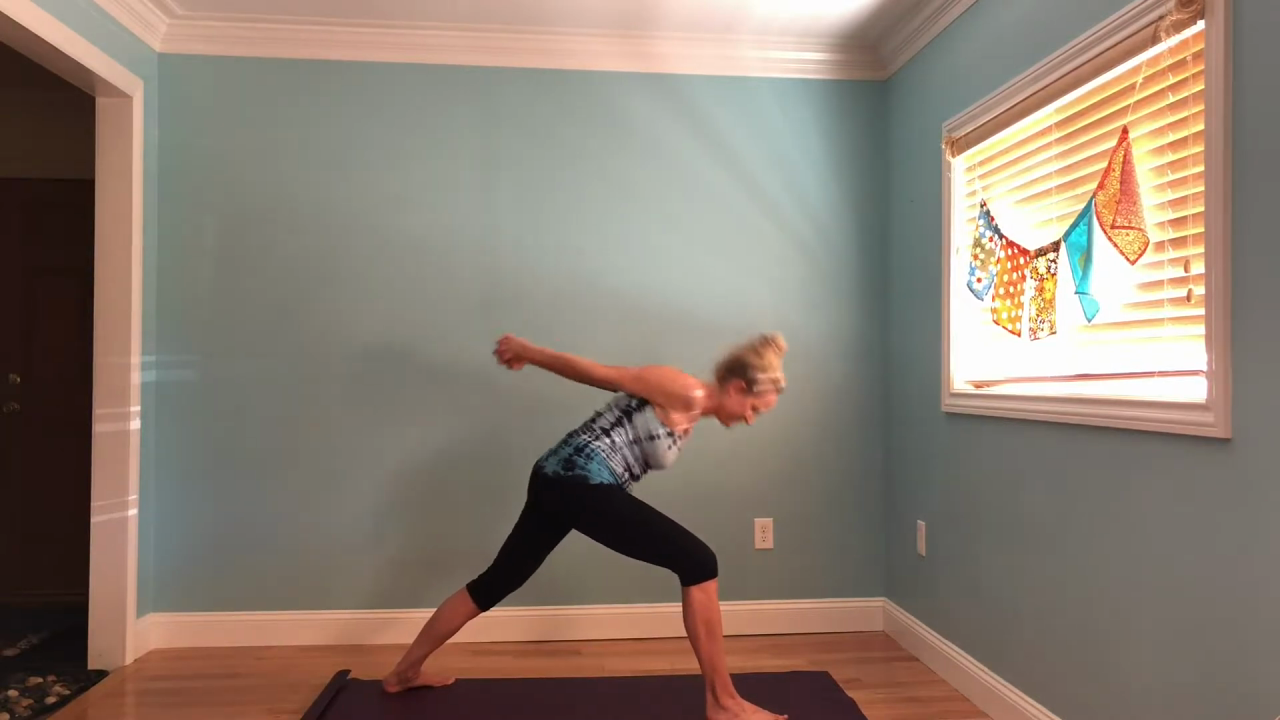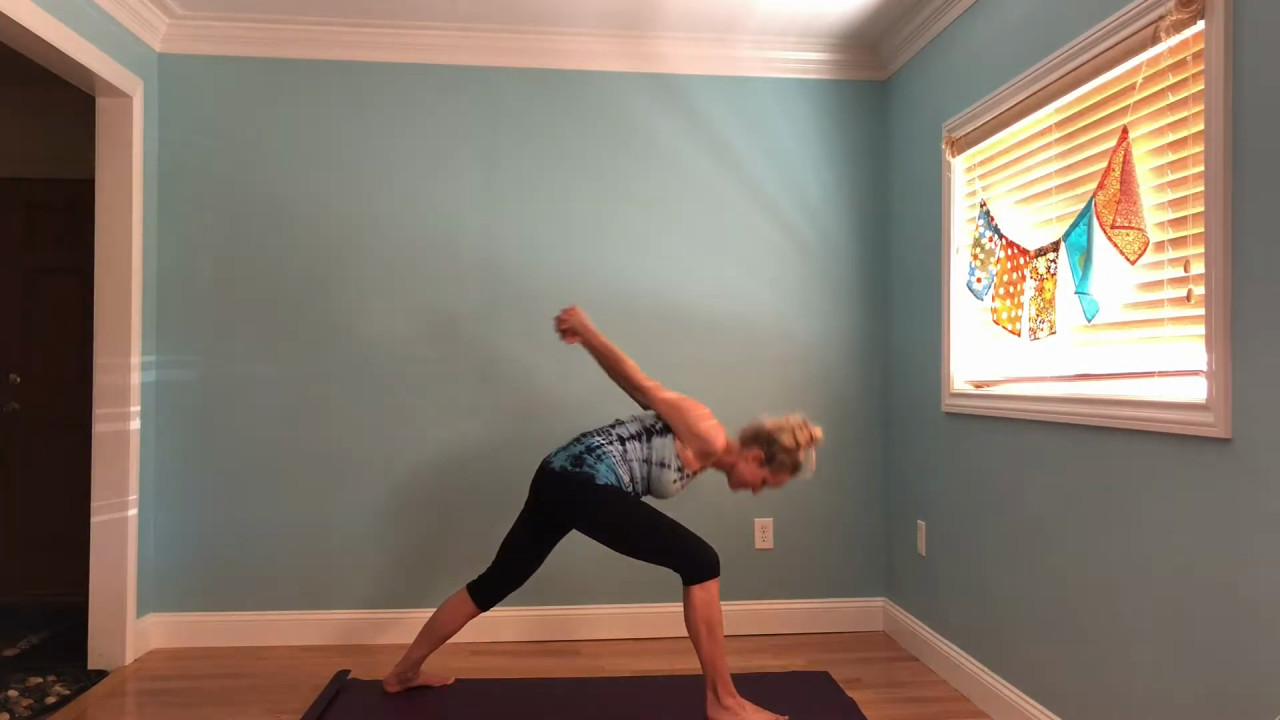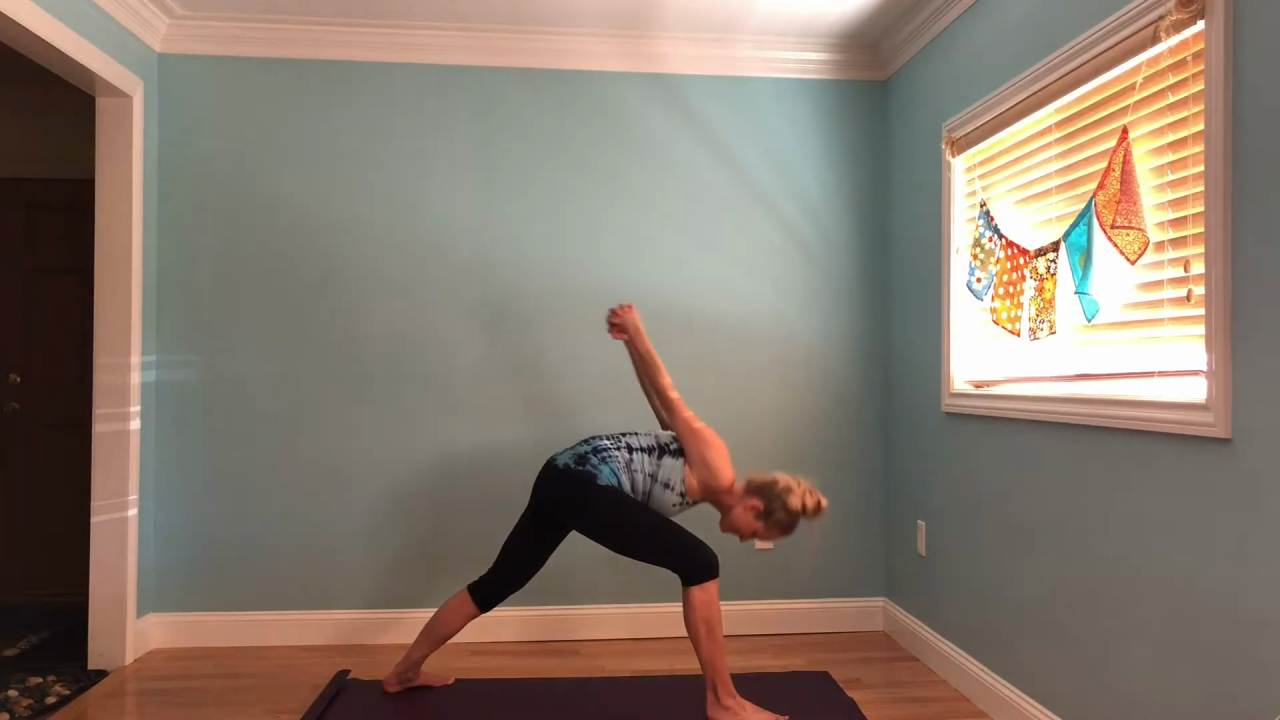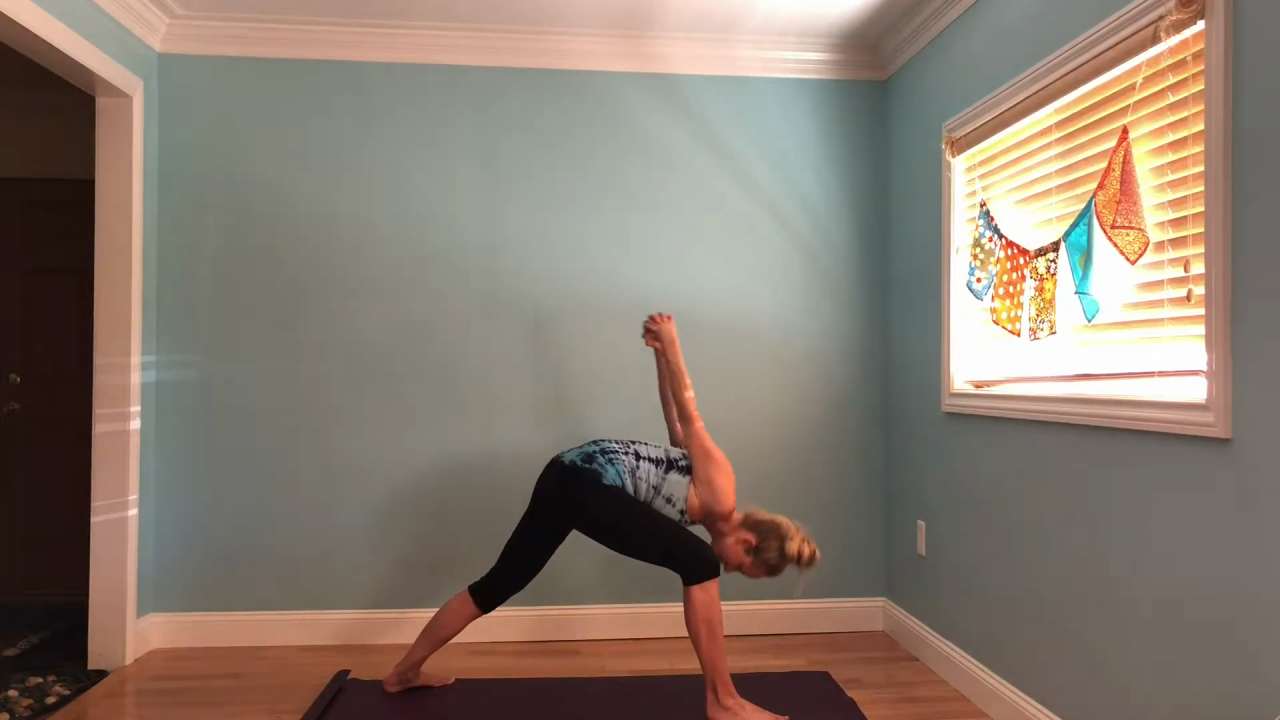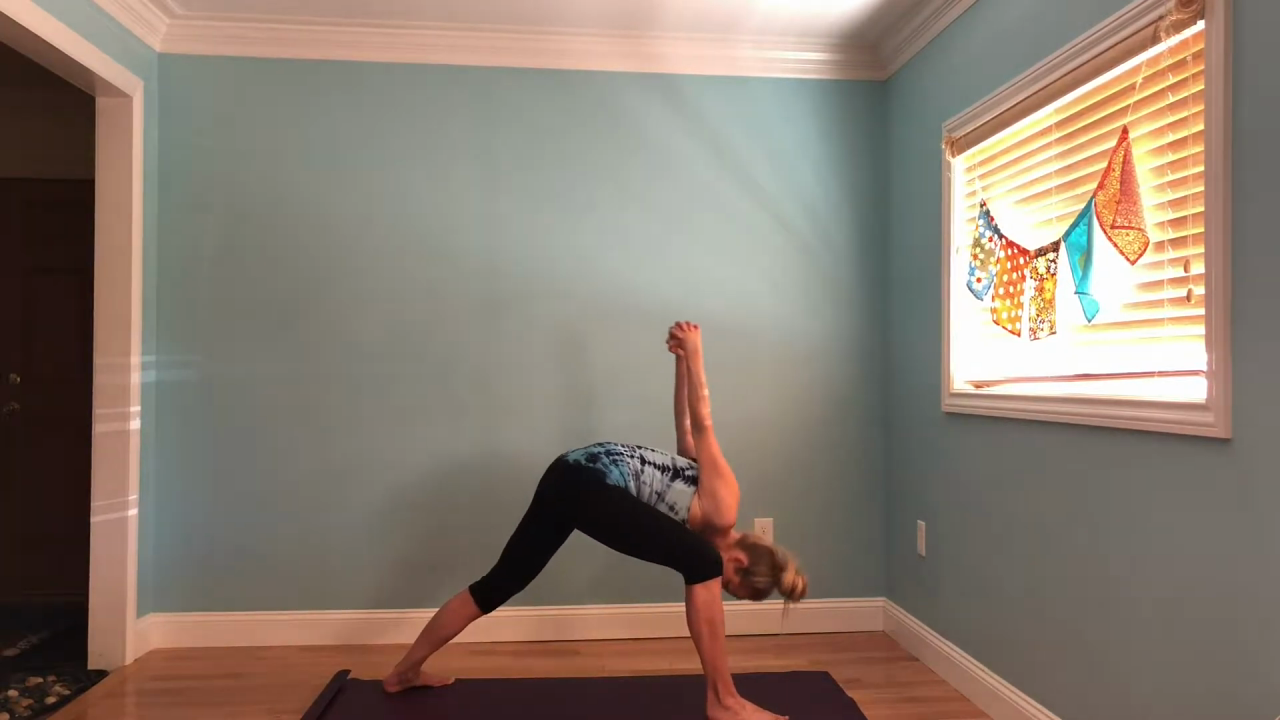
dt=0.3s
person 1, frame 1
left shoulder: (688, 408)
right shoulder: (687, 392)
left elbow: (604, 378)
right elbow: (603, 374)
right wrist: (529, 351)
left hip: (561, 480)
right hip: (581, 482)
left knee: (495, 581)
right knee: (698, 563)
left ankle: (403, 672)
person 1, frame 2
left shoulder: (704, 448)
right shoulder: (711, 440)
left elbow: (639, 388)
right elbow: (642, 386)
left wrist: (585, 335)
right wrist: (587, 332)
left hip: (562, 478)
right hip: (584, 482)
left knee: (496, 581)
right knee: (700, 563)
left ankle: (405, 671)
person 1, frame 3
left shoulder: (705, 469)
right shoulder: (720, 476)
left elbow: (664, 400)
right elbow: (670, 398)
left wrist: (631, 335)
right wrist: (634, 331)
left hip: (565, 477)
right hip: (585, 482)
left knee: (497, 582)
right knee: (699, 564)
left ankle: (405, 671)
person 1, frame 4
left shoulder: (707, 489)
right shoulder: (721, 498)
left elbow: (678, 418)
right elbow: (689, 419)
right wrist: (669, 344)
left hip: (568, 476)
right hip: (587, 483)
left knee: (498, 583)
right knee: (697, 566)
left ankle: (405, 671)
person 1, frame 5
left shoulder: (710, 495)
right shoulder: (721, 511)
left elbow: (688, 425)
right elbow: (702, 427)
right wrist: (692, 352)
left hip: (570, 475)
right hip: (590, 482)
left knee: (498, 583)
right knee: (700, 564)
left ankle: (405, 671)
